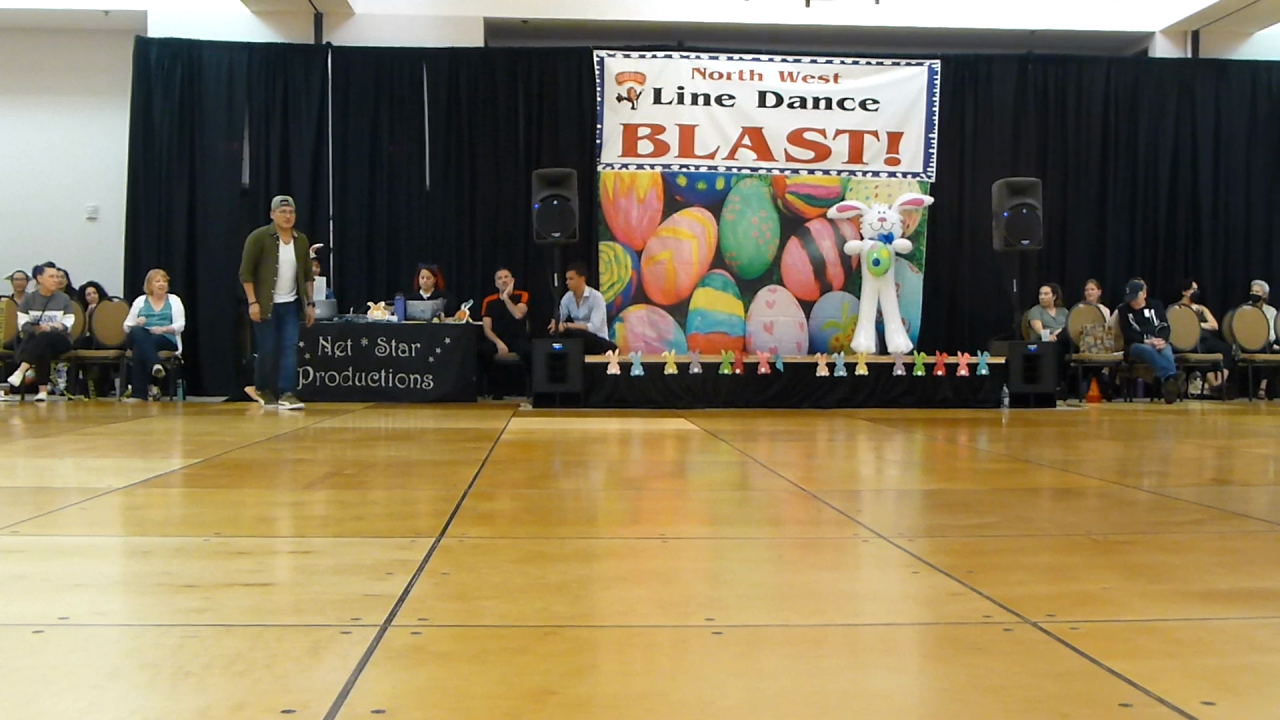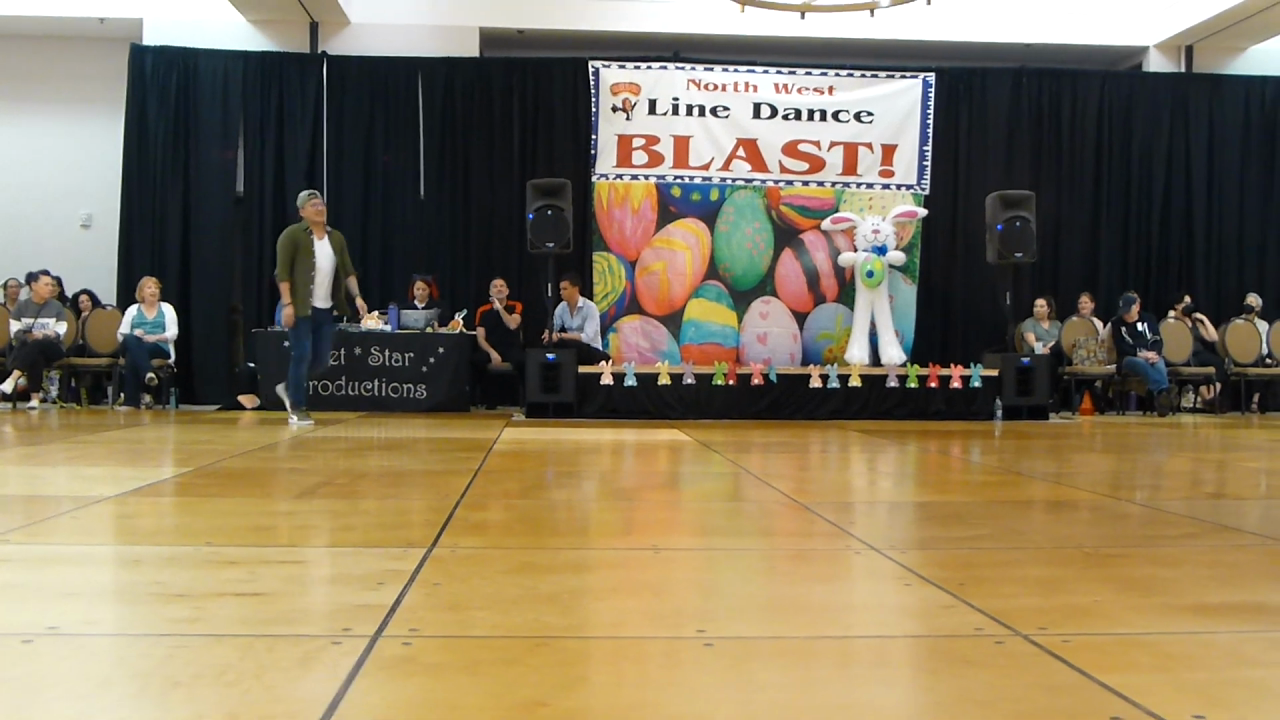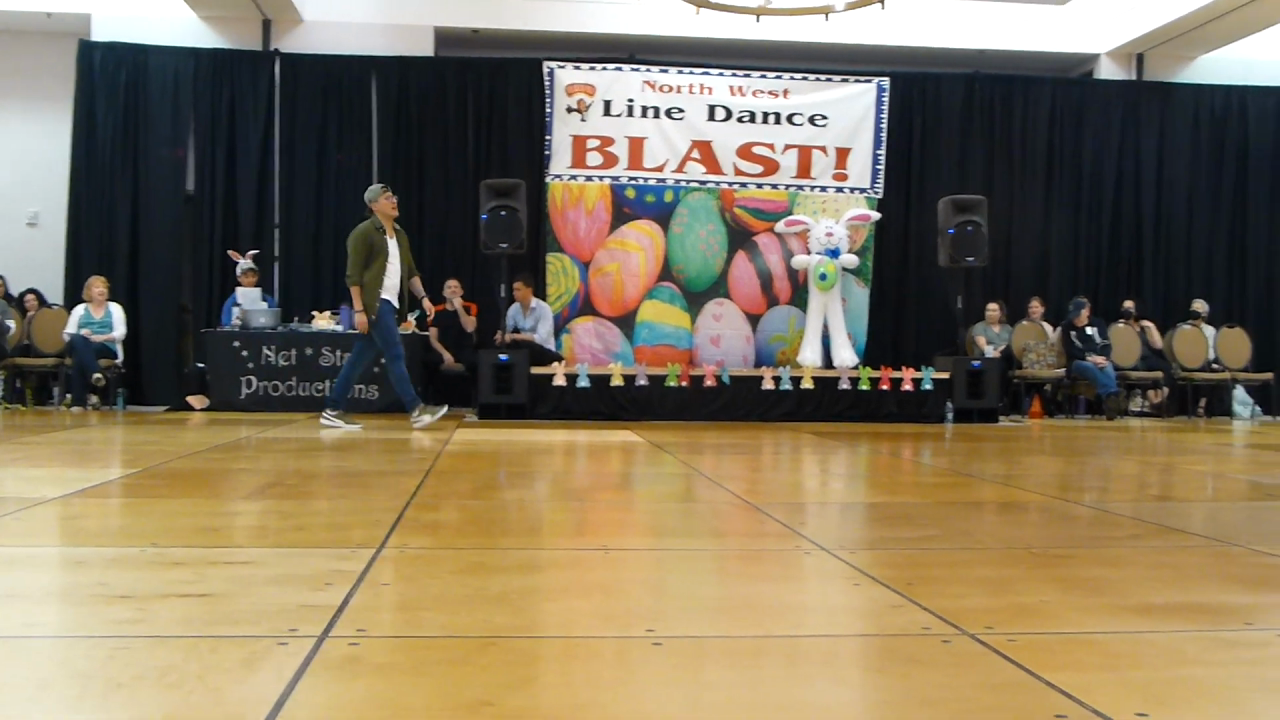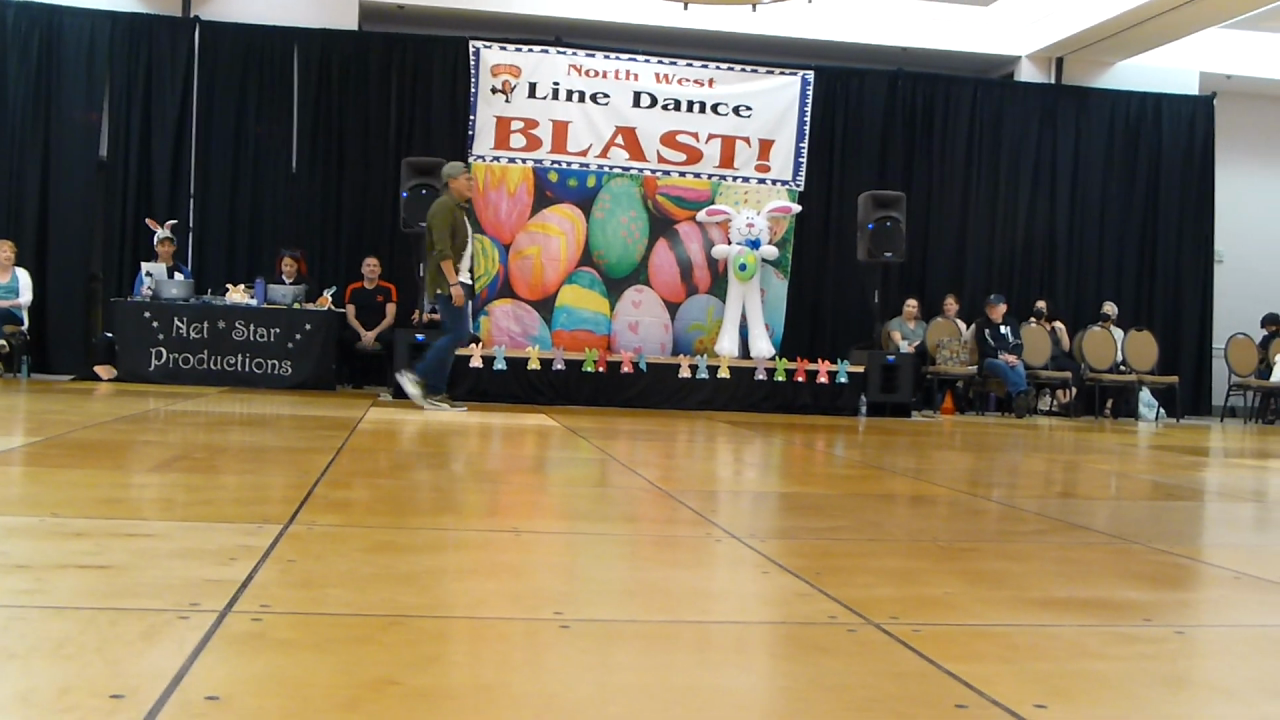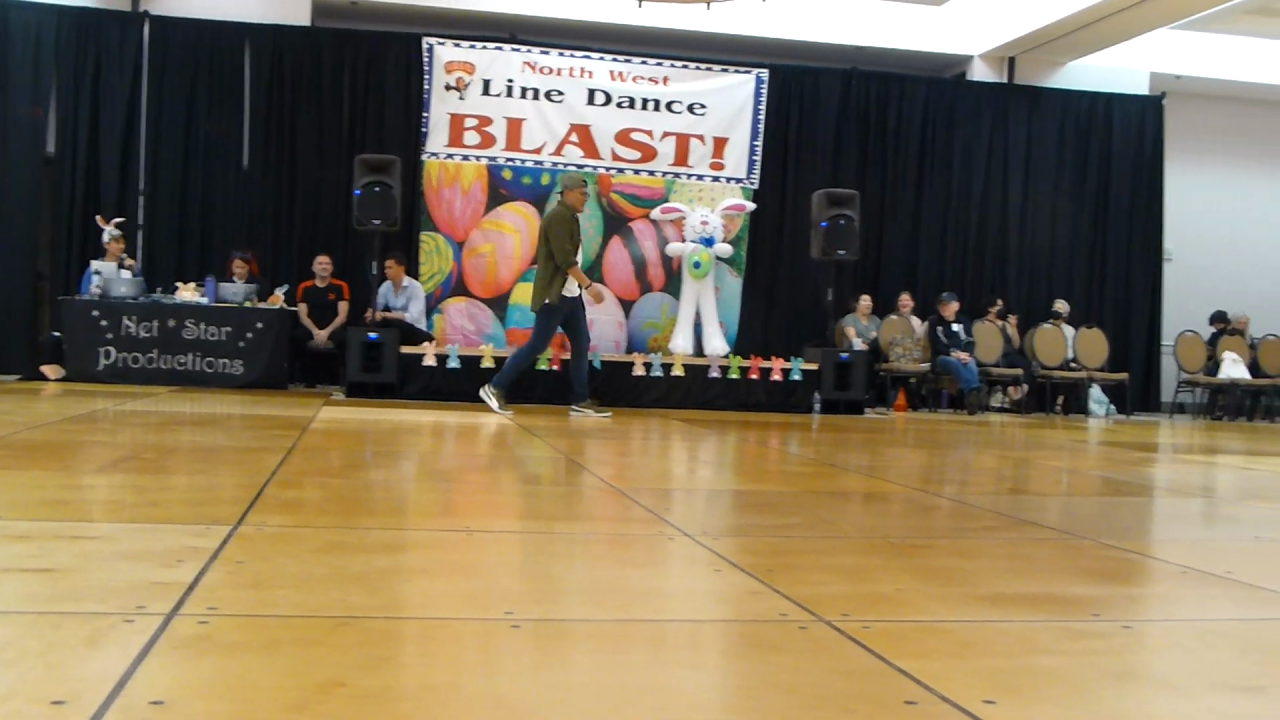
dt=1s
person 1, frame 1
left shoulder: (301, 241)
right shoulder: (259, 237)
left elbow: (307, 275)
right elbow: (246, 273)
left wrist: (310, 303)
right wrist: (252, 302)
left hip: (291, 304)
right hip: (265, 304)
left knee: (290, 348)
right knee: (267, 350)
left ankle: (286, 395)
right ankle: (261, 389)
person 1, frame 2
left shoulder: (336, 238)
right shoulder: (292, 235)
left elbow: (347, 270)
right elbow: (281, 272)
left wrist: (357, 295)
right wrist: (287, 303)
left hip: (326, 308)
right hip: (302, 308)
left knee: (322, 359)
right knee: (302, 356)
left ankle: (289, 388)
right ankle: (297, 408)
person 1, frame 3
left shoulder: (399, 233)
right shoulder: (364, 232)
left elbow: (411, 271)
right elbow: (353, 275)
left wrist: (423, 297)
right wrist: (358, 310)
left hip: (389, 304)
right hip: (374, 304)
left knee: (360, 358)
right knee: (395, 354)
left ankle: (333, 410)
right ankle: (417, 410)
person 1, frame 4
left shoulder: (459, 209)
right shoulder: (443, 208)
right elbow: (442, 251)
right wrist: (454, 284)
left hip: (459, 281)
right hip: (447, 283)
left knee: (455, 335)
right knee: (458, 335)
left ankle: (438, 394)
right ankle: (414, 375)
person 1, frame 5
left shoulder: (569, 218)
right shoulder: (559, 217)
right elbow: (566, 259)
right wrist: (588, 286)
left hip: (570, 294)
right hip: (554, 295)
left knee: (581, 344)
right knee: (537, 345)
left ankle: (580, 401)
right ankle: (494, 389)
